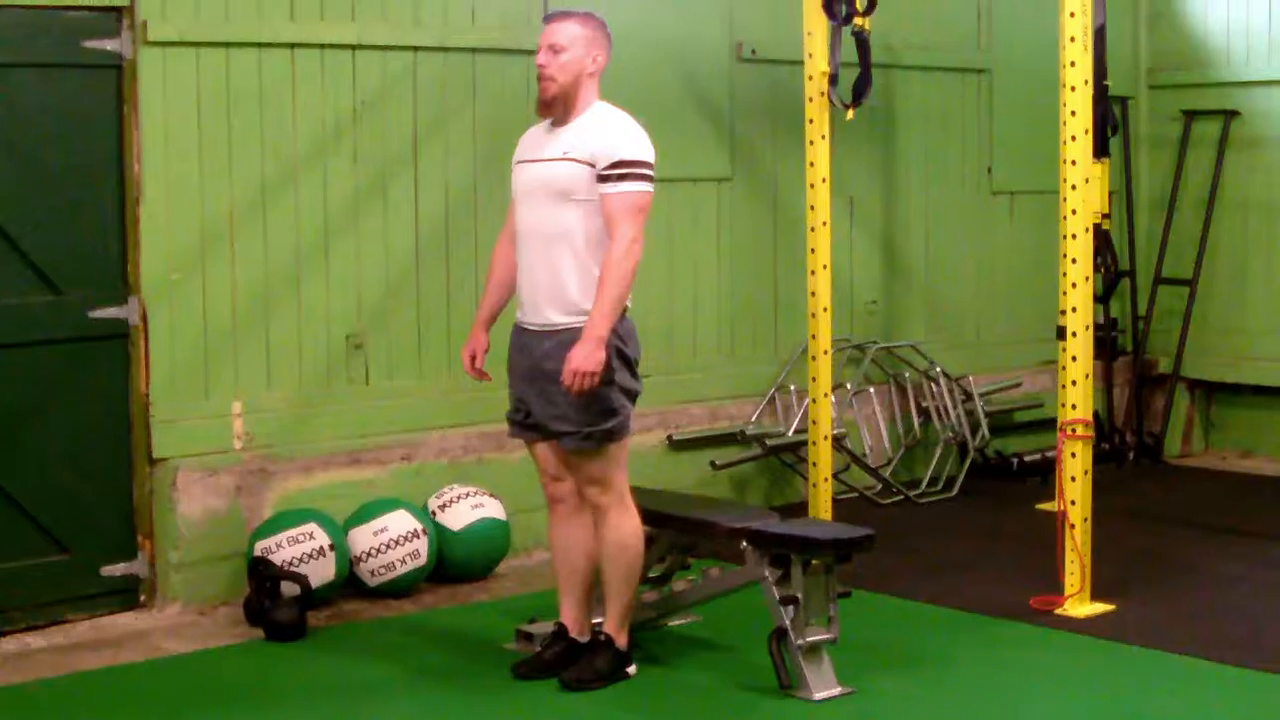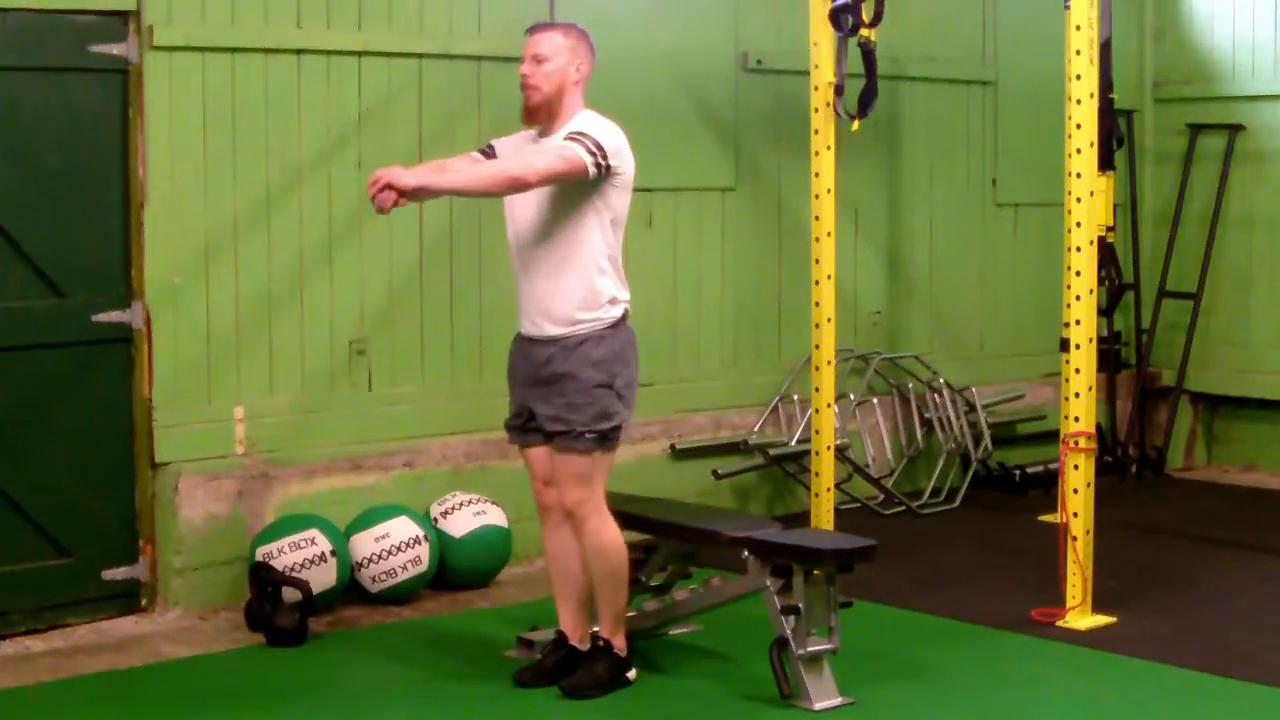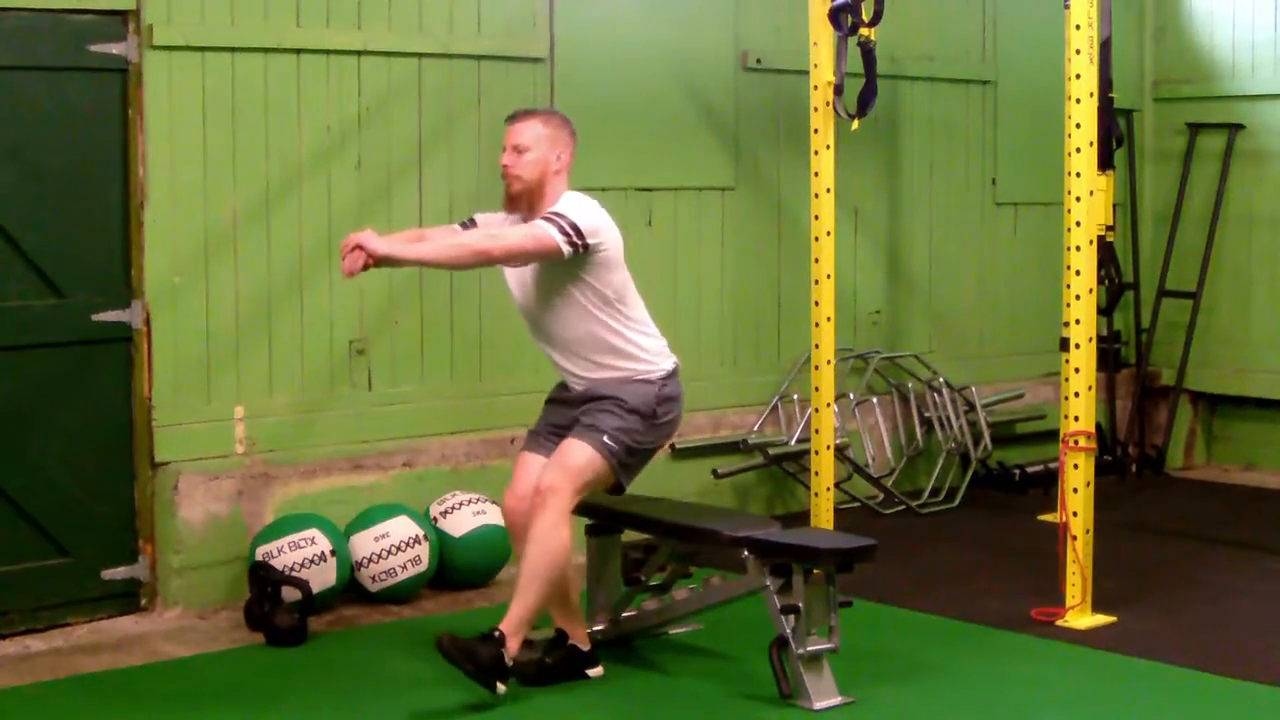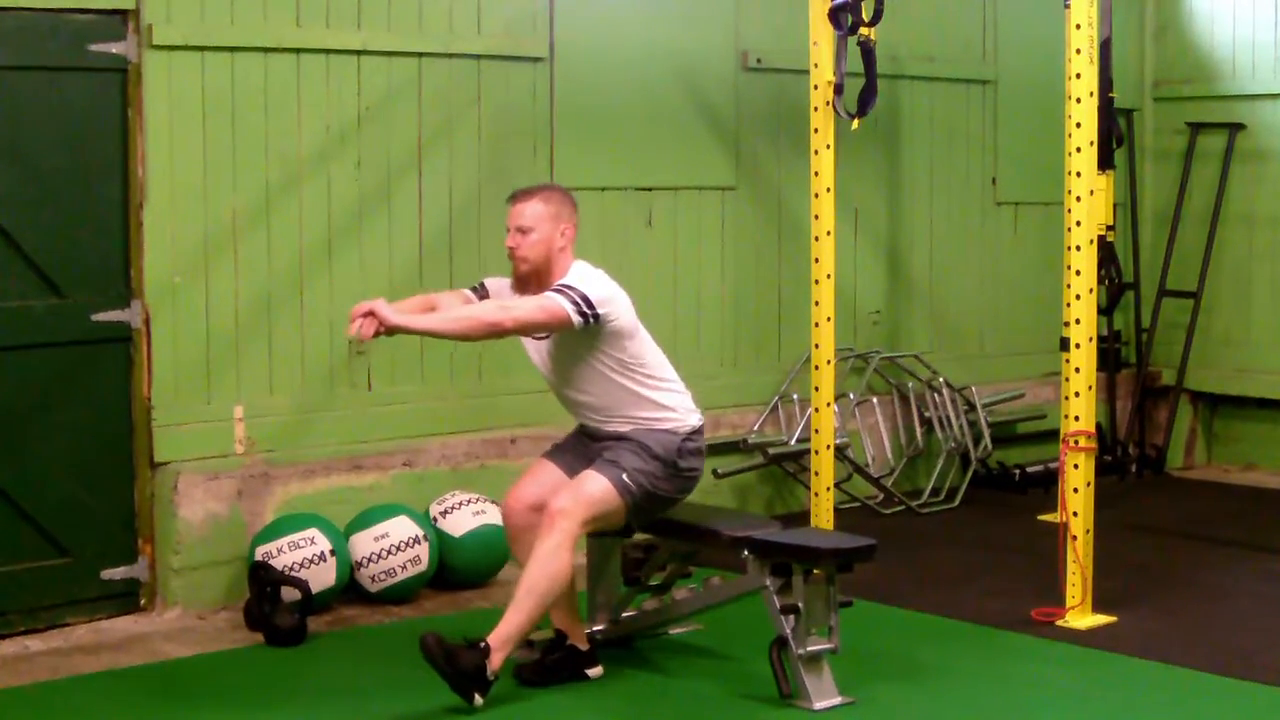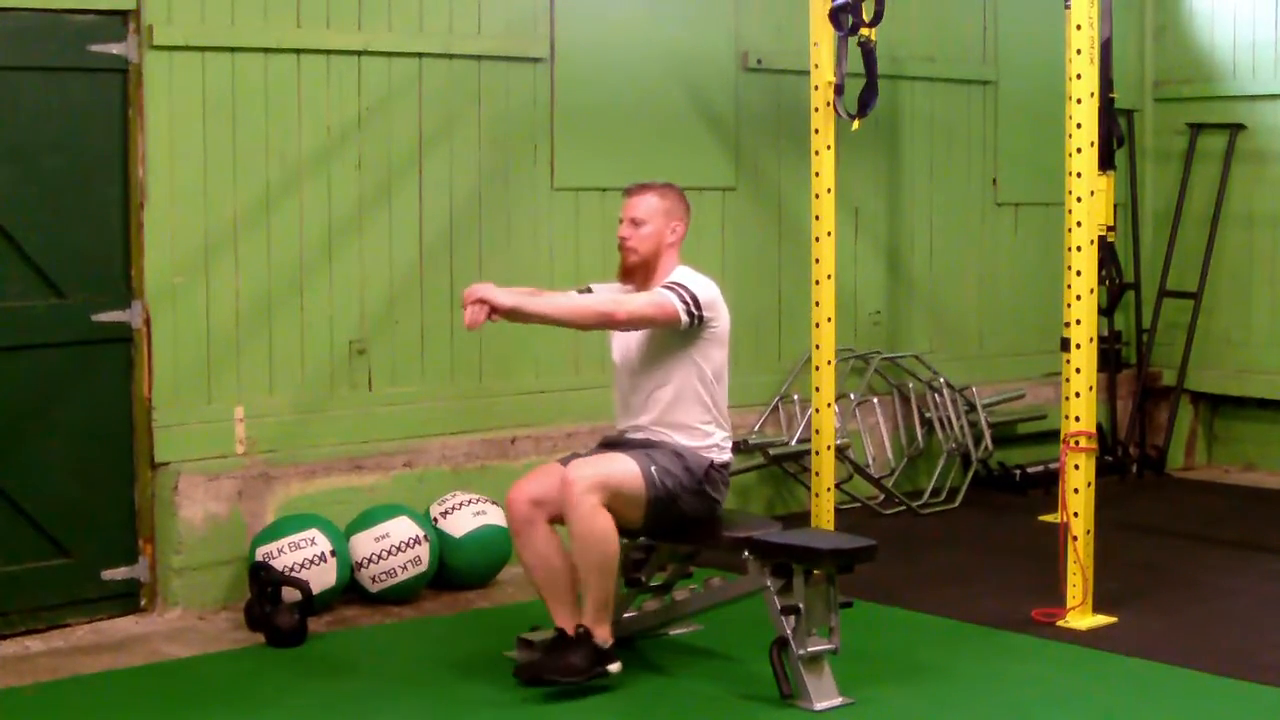
dt=1s
person 1, frame 1
left shoulder: (616, 135)
right shoulder: (530, 141)
left elbow: (625, 244)
left wrist: (594, 336)
right wrist: (482, 324)
left hip: (585, 341)
right hip: (531, 338)
left knee: (605, 494)
right knee: (560, 492)
left ankle: (616, 644)
right ankle: (572, 632)
person 1, frame 2
left shoulder: (598, 137)
right shoulder: (519, 142)
left elbow: (523, 178)
right elbow: (455, 168)
left wrist: (416, 182)
right wrist: (406, 180)
left hip: (590, 345)
right hip: (534, 344)
left knee: (582, 503)
right knee: (551, 501)
left ankle: (615, 650)
right ankle: (574, 641)
person 1, frame 3
left shoulder: (579, 218)
right shoulder: (507, 222)
left elbow: (489, 251)
right elbow: (434, 237)
left wrist: (389, 251)
right wrist: (380, 246)
left hip: (640, 389)
right hip: (581, 389)
left knee: (553, 492)
right knee: (520, 506)
left ankle: (504, 647)
right ankle: (575, 644)
person 1, frame 4
left shoulder: (588, 289)
right shoulder: (514, 289)
left elbow: (502, 322)
right elbow: (445, 302)
left wrist: (401, 322)
right wrist: (389, 312)
left hip: (665, 441)
right hip: (604, 432)
left knee: (565, 512)
right knee: (522, 506)
left ankle: (487, 660)
right ankle: (573, 645)
person 1, frame 5
left shoulder: (695, 292)
right shoulder: (618, 293)
left elbow: (615, 314)
right elbow: (548, 302)
left wrist: (512, 301)
right wrist: (501, 301)
left hip: (691, 467)
right hip: (631, 448)
left knee: (582, 482)
right knee: (523, 500)
left ankle: (598, 644)
right ankle: (572, 633)
